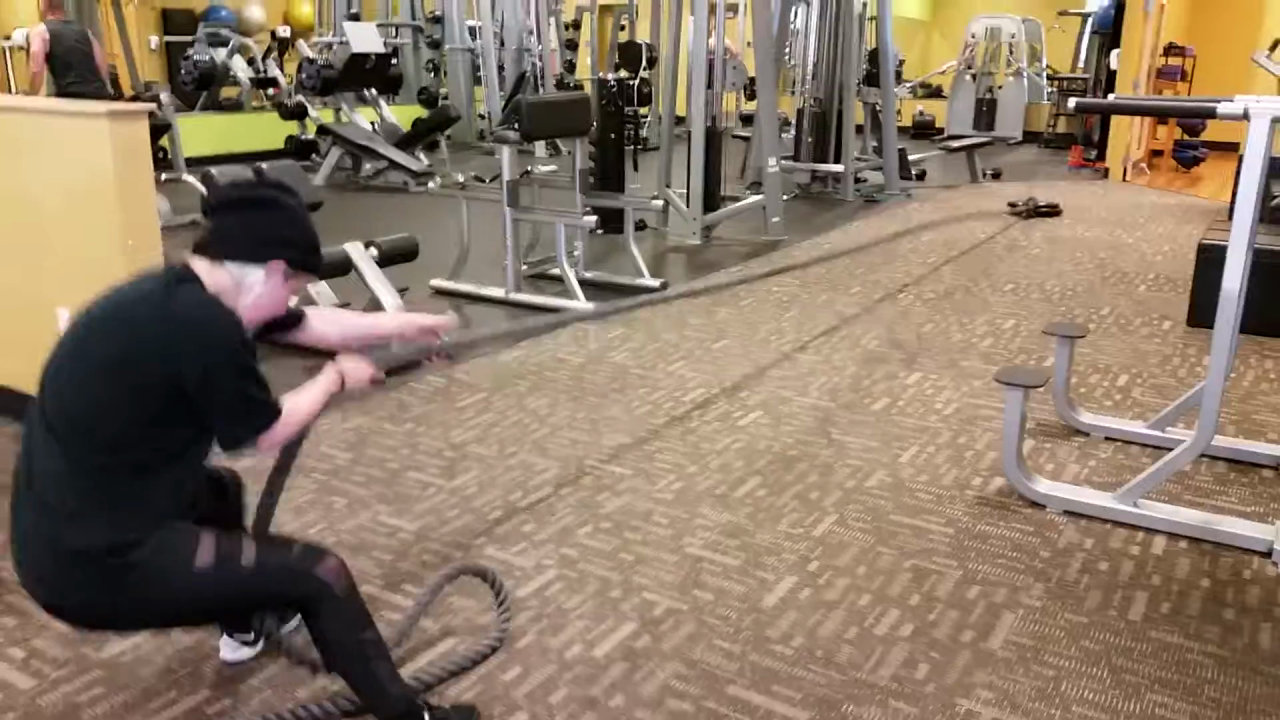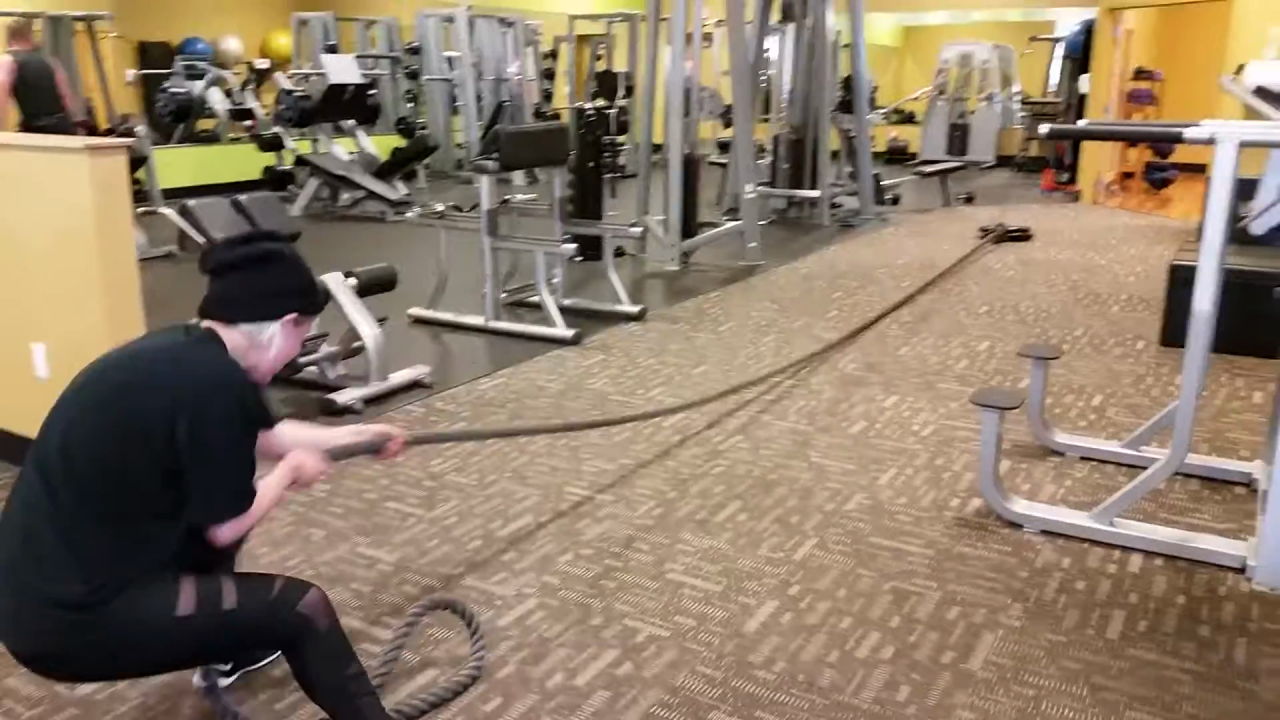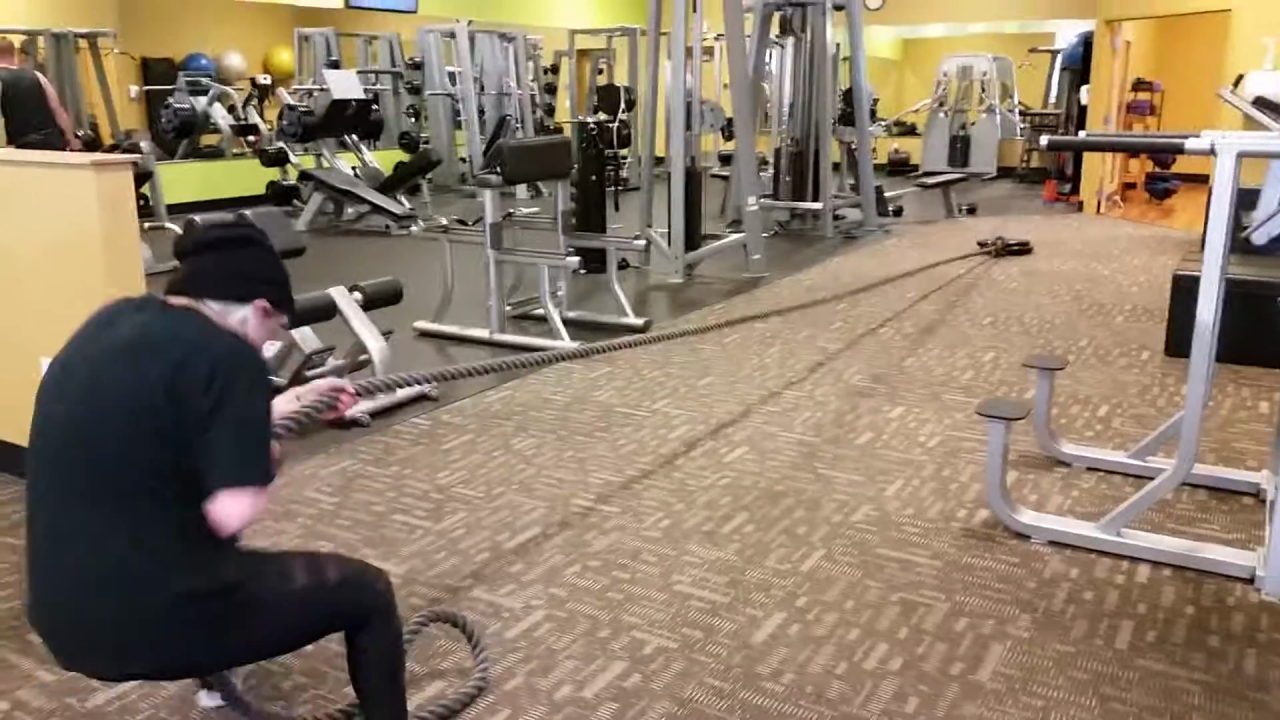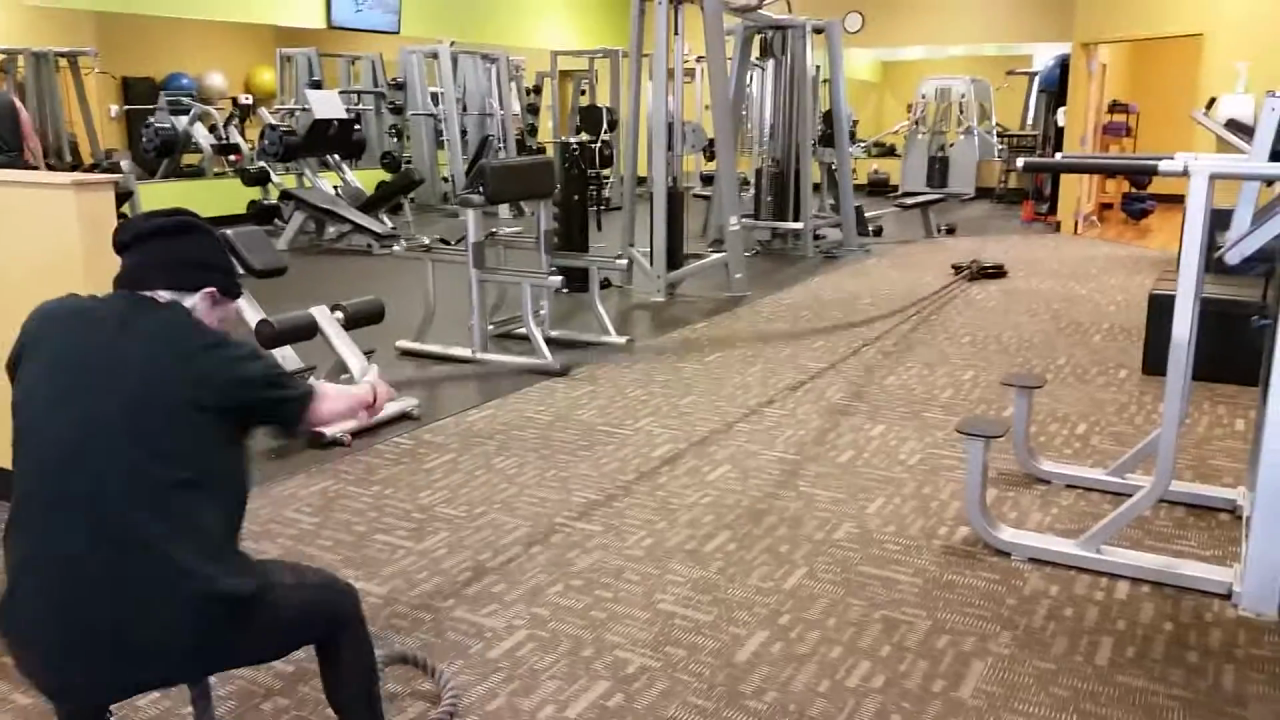
dt=0.3s
person 1, frame 1
left shoulder: (179, 290)
right shoulder: (196, 324)
left elbow: (310, 326)
right elbow: (268, 434)
left wrist: (410, 325)
right wrist: (338, 377)
left hip: (62, 527)
right hip: (94, 561)
left knee: (218, 491)
right knee: (319, 576)
left ankle: (244, 627)
person 1, frame 2
left shoulder: (184, 349)
right shoulder: (217, 383)
left elbow: (261, 438)
right elbow: (230, 524)
left wrist: (361, 436)
right wrist: (294, 470)
left hip: (41, 578)
right hip: (69, 617)
left knee: (208, 520)
right knee: (302, 610)
left ankle: (229, 653)
person 1, frame 3
left shoulder: (119, 321)
right shoulder: (224, 353)
right elbow: (233, 512)
left wrist: (298, 398)
right wrist: (264, 459)
right hip: (158, 614)
right knee: (367, 592)
person 1, frame 4
left shoulder: (48, 323)
right shoulder: (207, 354)
right elbow: (309, 405)
right wrist: (369, 394)
left hip: (44, 631)
right hip: (180, 617)
right knee: (336, 606)
